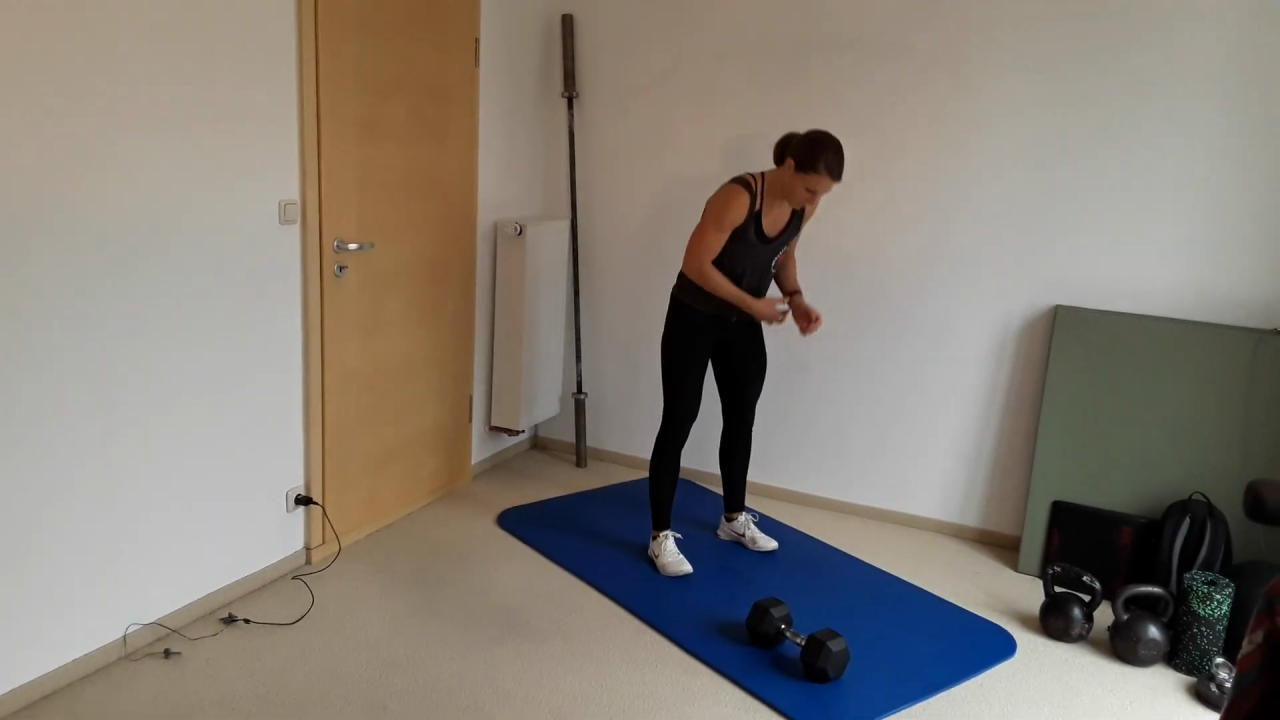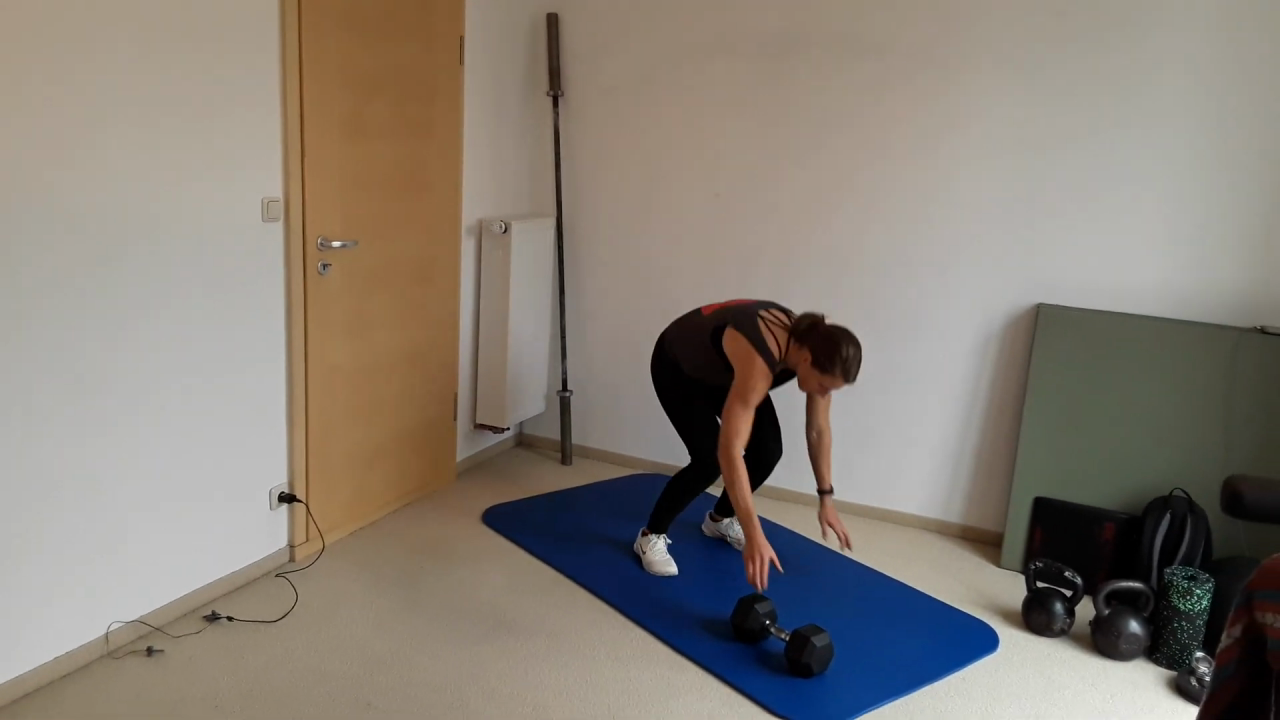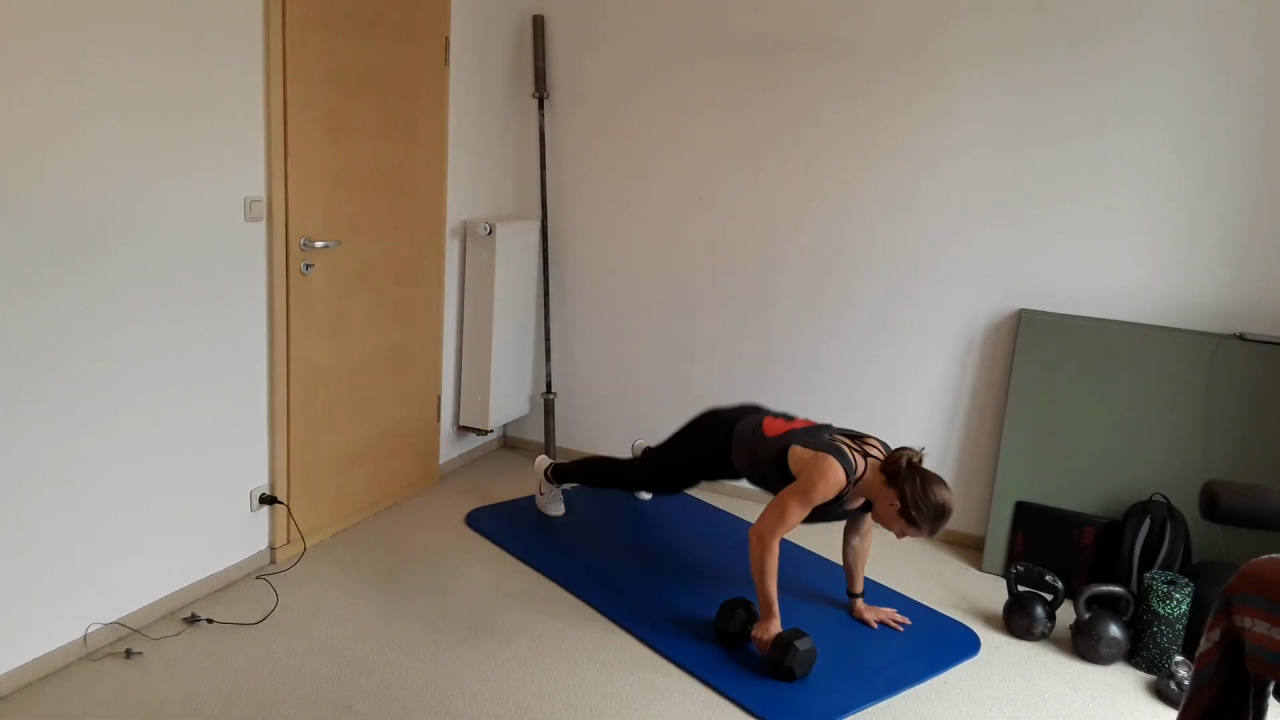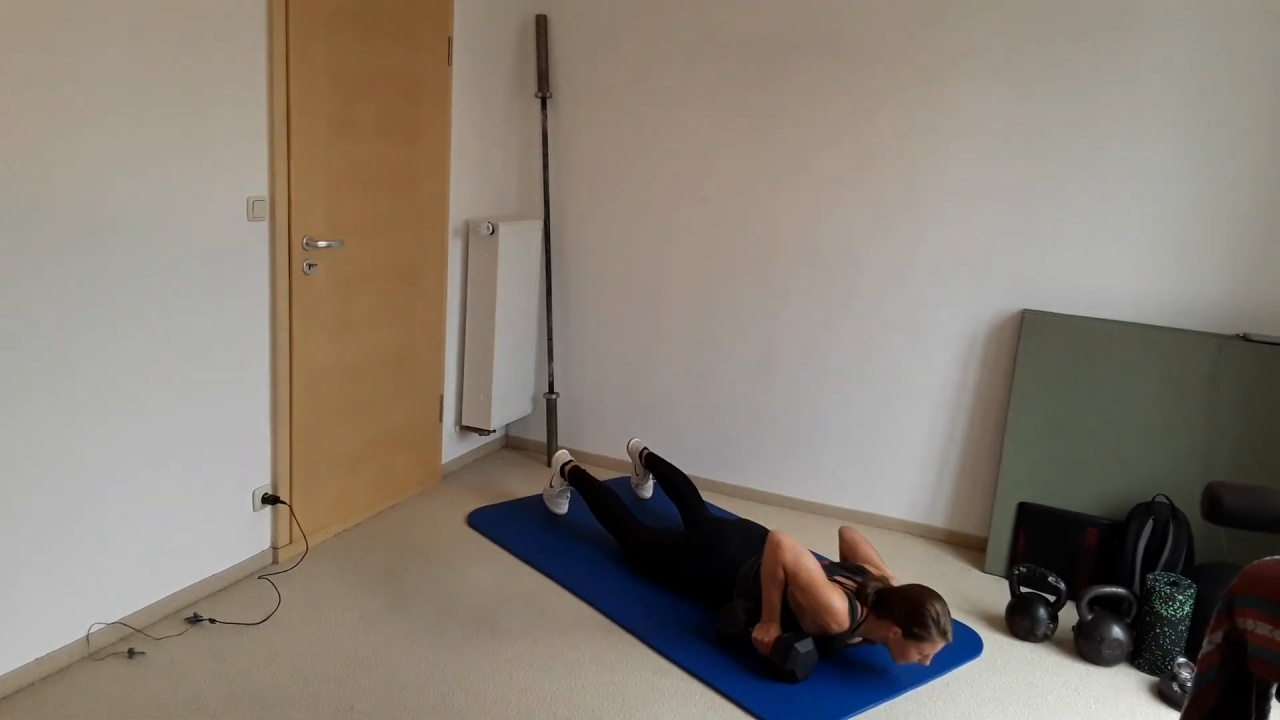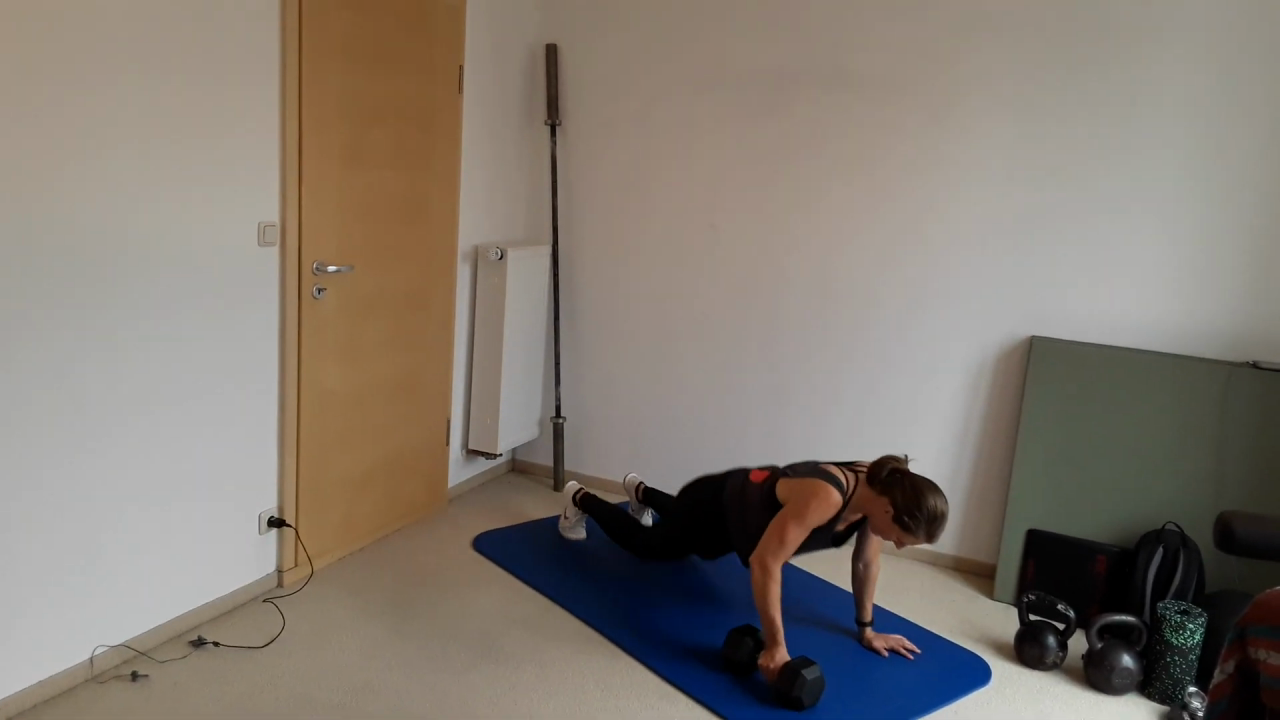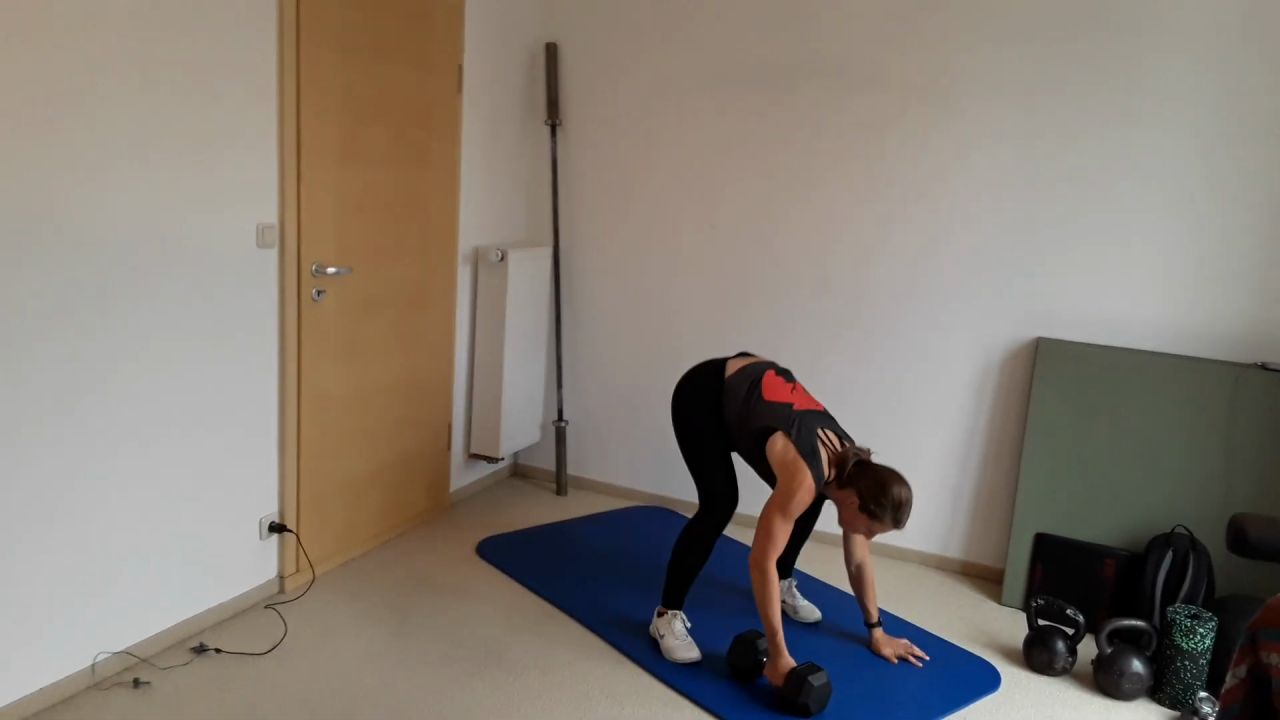
dt=0.5s
person 1, frame 1
left shoulder: (804, 203)
right shoulder: (739, 197)
right elbow: (696, 263)
left wrist: (795, 299)
right wrist: (754, 307)
left hip: (743, 319)
right hip: (693, 315)
left knee: (741, 421)
right knee: (679, 423)
left ankle: (734, 519)
right ankle: (660, 535)
person 1, frame 2
left shoulder: (811, 347)
right shoulder: (758, 361)
left elbow: (819, 428)
right elbow: (729, 450)
left wrist: (826, 498)
right wrist: (754, 535)
right hip: (676, 368)
left knee: (769, 449)
right knee: (711, 462)
left ankle: (720, 520)
right ankle: (651, 537)
person 1, frame 3
left shoulder: (883, 471)
right shoulder: (833, 476)
left elbow: (857, 532)
right elbow: (763, 538)
left wrist: (857, 599)
right wrist: (769, 617)
left hip: (756, 430)
right hip: (724, 436)
right knee: (637, 479)
left ankle: (646, 457)
right ankle: (551, 473)
person 1, frame 4
left shoulder: (882, 589)
right shoulder: (836, 614)
left elbow: (848, 532)
right elbow: (780, 544)
right wrist: (771, 620)
left hip: (750, 546)
right hip: (721, 569)
left knee: (701, 516)
right knee: (636, 537)
left ankle: (644, 457)
right ankle: (569, 471)
person 1, frame 5
left shoulder: (880, 489)
right shoulder: (825, 498)
left elbow: (865, 558)
right elbow: (764, 564)
left wrist: (867, 627)
right wrist: (776, 646)
right hip: (718, 508)
left knee: (678, 524)
right knee: (649, 548)
left ankle: (640, 489)
right ankle: (580, 500)
person 1, frame 6
left shoulder: (860, 477)
right shoulder: (804, 479)
left elbow: (856, 556)
right elbow: (760, 563)
left wrist: (876, 631)
right wrist: (778, 657)
left hip: (754, 379)
right hip: (702, 391)
right knee: (720, 505)
left ankle: (780, 583)
right ankle: (666, 614)
